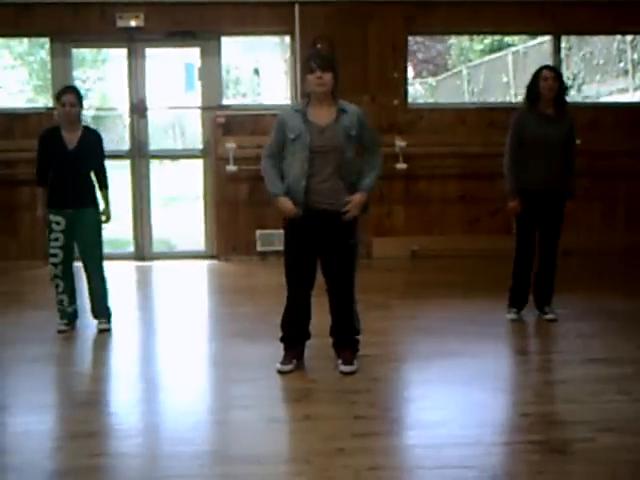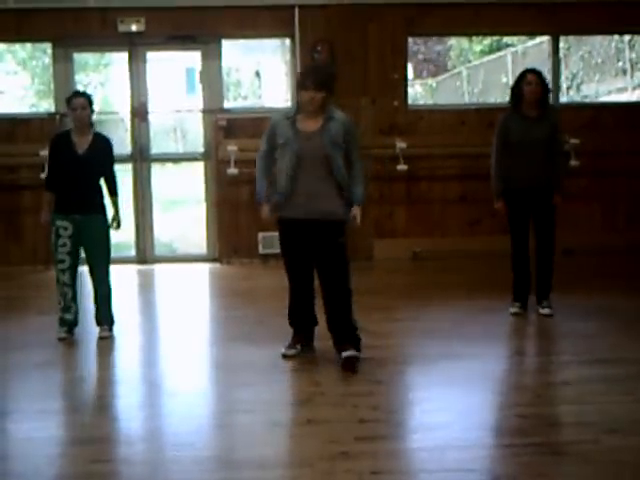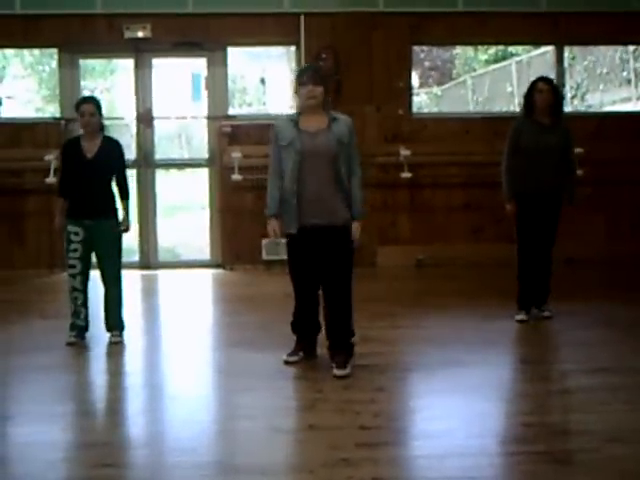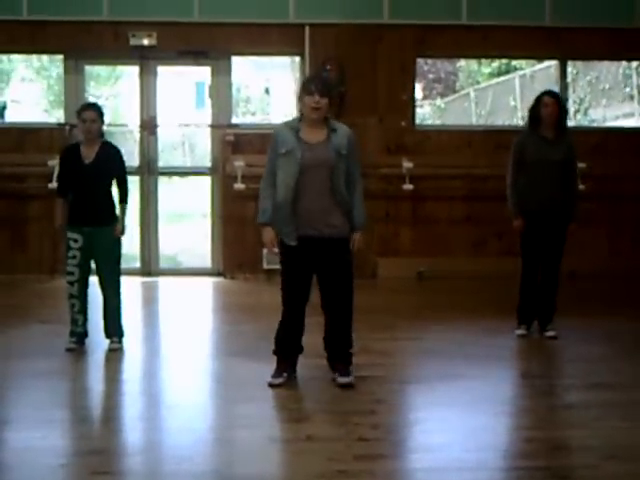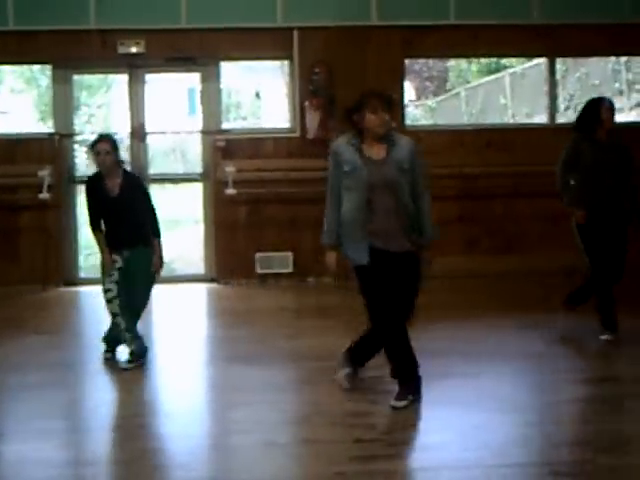
dt=1s
person 1, frame 1
left shoulder: (353, 116)
right shoulder: (289, 118)
left elbow: (373, 154)
right elbow: (269, 158)
left wrist: (364, 191)
right wrist: (279, 195)
left hip: (341, 212)
right hip: (301, 212)
left knee: (342, 283)
right knee: (298, 284)
left ankle: (346, 347)
right ankle: (293, 347)
person 1, frame 2
left shoulder: (341, 123)
right shoulder: (280, 124)
left elbow: (354, 163)
right elbow: (264, 161)
left wrist: (356, 200)
right wrist: (264, 198)
left hip: (330, 215)
right hip: (291, 215)
left knee: (335, 279)
right knee: (298, 279)
left ankle: (347, 342)
right ankle: (302, 335)
person 1, frame 3
left shoulder: (343, 126)
right shoulder: (283, 129)
left elbow: (353, 172)
right elbow: (276, 174)
left wrist: (357, 215)
right wrist: (273, 215)
left hip: (336, 221)
right hip: (298, 222)
left knee: (338, 287)
right knee: (303, 286)
left ankle: (341, 350)
right ankle: (305, 341)
person 1, frame 4
left shoulder: (344, 137)
right shoulder: (283, 135)
left elbow: (354, 184)
right elbow: (269, 182)
left wrist: (357, 226)
right wrist: (267, 222)
left hip: (334, 232)
right hip: (294, 232)
left knee: (338, 300)
right knee: (293, 301)
left ankle: (340, 363)
right ankle: (286, 363)
person 1, frame 5
left shoulder: (406, 148)
right shoulder: (342, 151)
left elbow: (420, 196)
right elbow: (334, 200)
left wrist: (425, 239)
right wrist: (331, 244)
left hip: (404, 245)
right hip: (366, 247)
left knee: (397, 316)
right knee: (387, 318)
left ankle: (355, 357)
right ankle: (408, 381)
person 2, frame 1
left shoulder: (566, 120)
right shoulder: (523, 117)
left elbow: (571, 158)
right elbow: (511, 157)
left wrist: (569, 192)
right wrist: (513, 194)
left hip: (554, 193)
right hip: (528, 192)
left knee: (549, 249)
right knee: (524, 248)
left ankle: (544, 302)
right ankle: (515, 303)
person 2, frame 2
left shoulder: (550, 119)
right shoulder: (508, 120)
left elbow: (558, 156)
right elbow: (498, 158)
left wrist: (557, 189)
right wrist: (498, 194)
left hip: (543, 190)
right hip: (515, 191)
left knee: (546, 244)
right knee: (519, 245)
left ankle: (543, 297)
right ankle: (519, 298)
person 2, frame 3
left shoulder: (561, 128)
right shoulder: (521, 126)
left elbow: (569, 164)
right elbow: (508, 163)
left wrist: (568, 194)
right wrist: (509, 197)
left hip: (551, 197)
right hip: (526, 196)
left knee: (545, 249)
right knee: (526, 249)
left ankle: (541, 300)
right ankle: (524, 304)
person 2, frame 4
left shoulder: (565, 143)
right shoulder: (524, 141)
left elbow: (572, 180)
right elbow: (513, 178)
left wrist: (571, 213)
right wrist: (516, 213)
left hip: (557, 213)
right hip: (531, 212)
left knee: (551, 267)
right knee: (530, 266)
left ankle: (546, 320)
right ankle: (524, 319)
person 2, frame 5
left shoulder: (618, 147)
right shoulder: (580, 143)
left elbow: (627, 180)
right elbow: (563, 175)
left wrist: (629, 210)
right wrist: (575, 205)
left hip: (615, 213)
right hip: (589, 214)
left knee: (616, 267)
right knee: (602, 267)
left ankle: (574, 300)
right ankle: (608, 323)
person 3, frame 1
left shoulder: (92, 137)
right shoulder: (48, 137)
left elbow: (100, 172)
right elbow: (42, 173)
left wrist: (107, 204)
right wrist: (41, 205)
left hip: (86, 207)
right hip: (58, 208)
left knee: (93, 261)
right knee: (59, 263)
left ankle: (103, 315)
right ankle: (67, 315)
person 3, frame 2
left shoulder: (103, 142)
right shoulder: (59, 142)
left elbow: (109, 177)
right elbow: (51, 178)
left wrist: (116, 210)
right wrist: (46, 209)
left hip: (94, 213)
right hip: (64, 214)
left knee: (100, 268)
right knee: (64, 269)
left ankle: (105, 322)
right ankle: (67, 323)
person 3, frame 3
left shoulder: (112, 146)
right shoulder: (69, 147)
left elbow: (121, 182)
right elbow: (64, 184)
left wrist: (126, 215)
right wrist: (60, 215)
left hip: (106, 218)
right hip: (76, 219)
left knee: (111, 274)
right knee: (76, 275)
left ankle: (115, 327)
right ankle: (78, 327)
person 3, frame 4
left shoulder: (111, 152)
right shoulder: (69, 153)
left elbow: (122, 187)
right elbow: (62, 187)
left wrist: (121, 219)
right wrist: (61, 213)
left hip: (105, 225)
right hip: (77, 226)
left knee: (110, 281)
right knee: (75, 281)
left ankle: (114, 334)
right ankle: (77, 333)
person 3, frame 5
left shoulder: (133, 182)
right shoulder: (94, 184)
left elbow: (150, 217)
right elbow: (95, 223)
left wrist: (157, 253)
right wrist: (105, 253)
left hip: (141, 249)
right hip: (115, 252)
left knee: (136, 303)
right knee: (115, 302)
left ankle: (112, 341)
right ankle: (137, 349)
